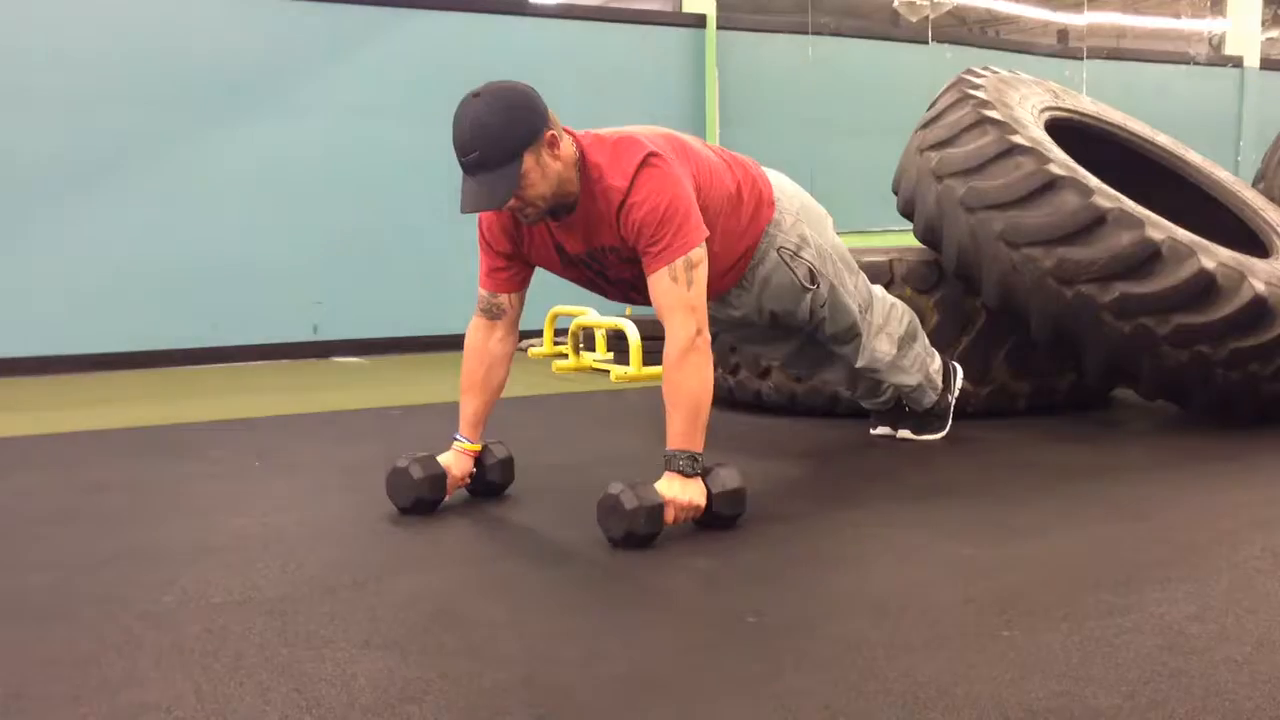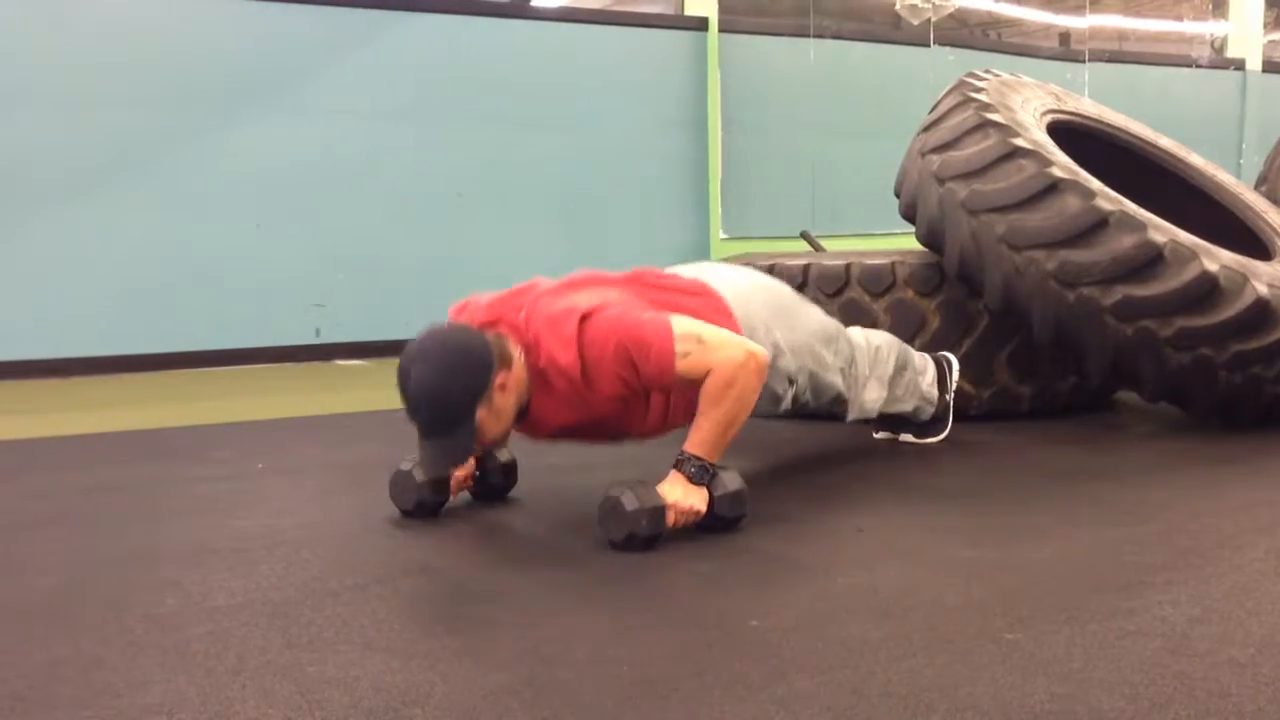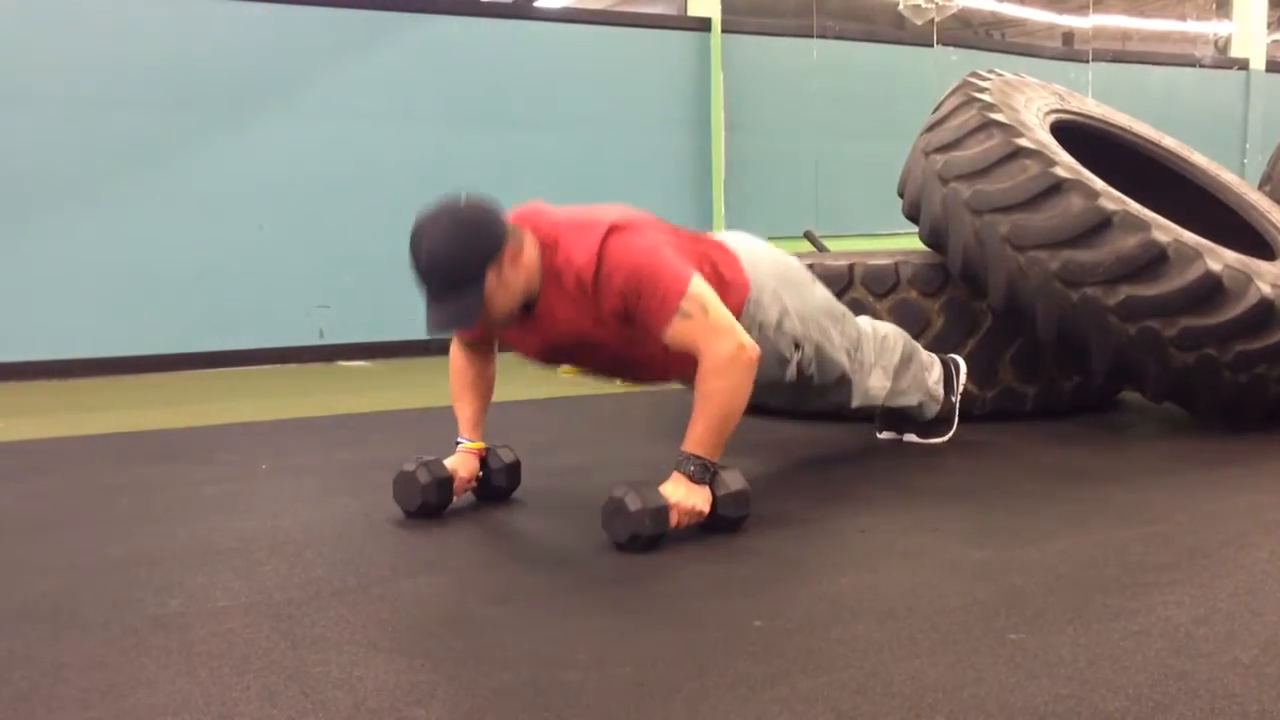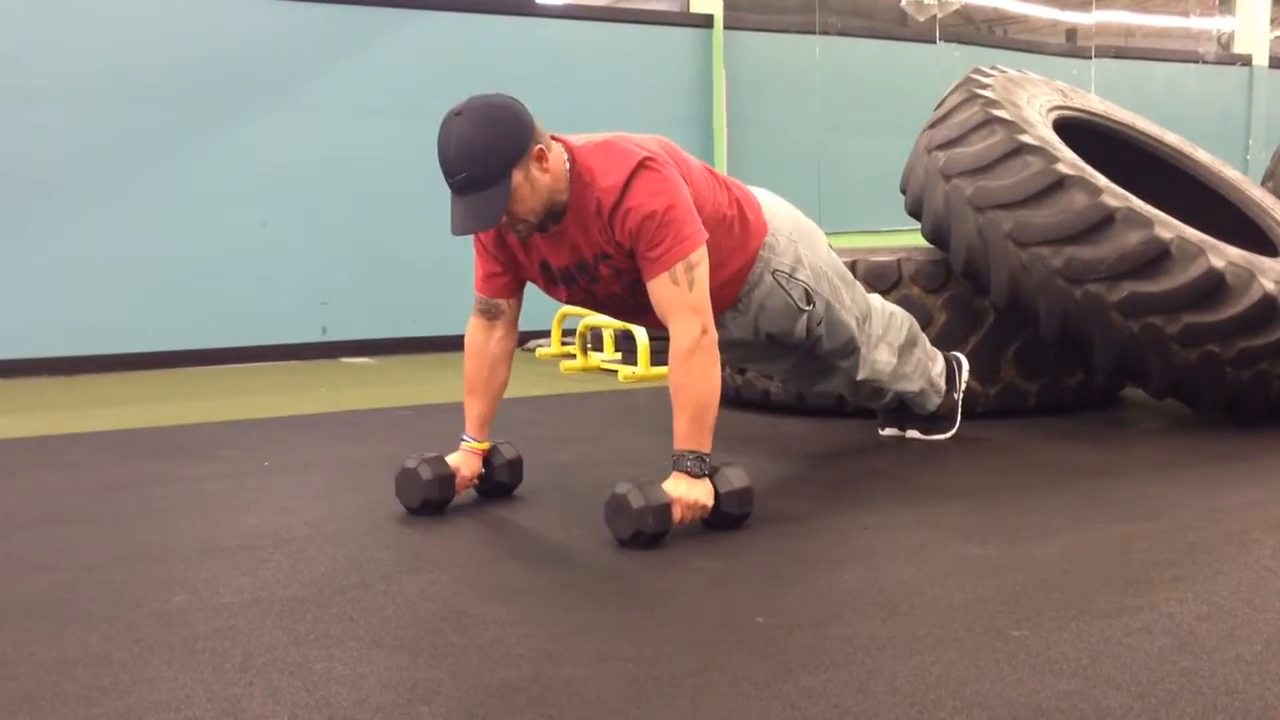
dt=0.7s
person 1, frame 1
left shoulder: (641, 181)
right shoulder: (507, 212)
left elbow: (688, 333)
right elbow: (494, 323)
left wrist: (683, 468)
right wrist: (465, 444)
left hip: (768, 236)
left knee: (860, 329)
right knee: (814, 355)
left ankle: (931, 385)
right ankle: (891, 400)
person 1, frame 2
left shoulder: (592, 351)
right shoulder: (469, 329)
left elbow: (746, 361)
left wrist: (692, 473)
right wrist: (465, 456)
left hip: (738, 327)
right hip: (675, 302)
left knee: (847, 371)
right knee: (832, 380)
left ankle: (927, 380)
right ankle: (905, 393)
person 1, frame 3
left shoulder: (609, 261)
right shoulder: (485, 277)
left elbow: (735, 351)
right elbow: (470, 344)
left wrist: (694, 472)
right wrist: (470, 444)
left hip: (747, 297)
right hip: (678, 292)
left knee: (858, 361)
left ankle: (934, 382)
right ankle: (908, 414)
person 1, frame 4
left shoulder: (635, 186)
right shoulder: (499, 214)
left elbow: (694, 333)
right elbow: (491, 323)
left wrist: (691, 468)
right wrist: (473, 444)
left hip: (763, 259)
right hip: (713, 301)
left knee: (861, 341)
right knee: (818, 369)
left ankle: (938, 381)
right ankle: (904, 396)
